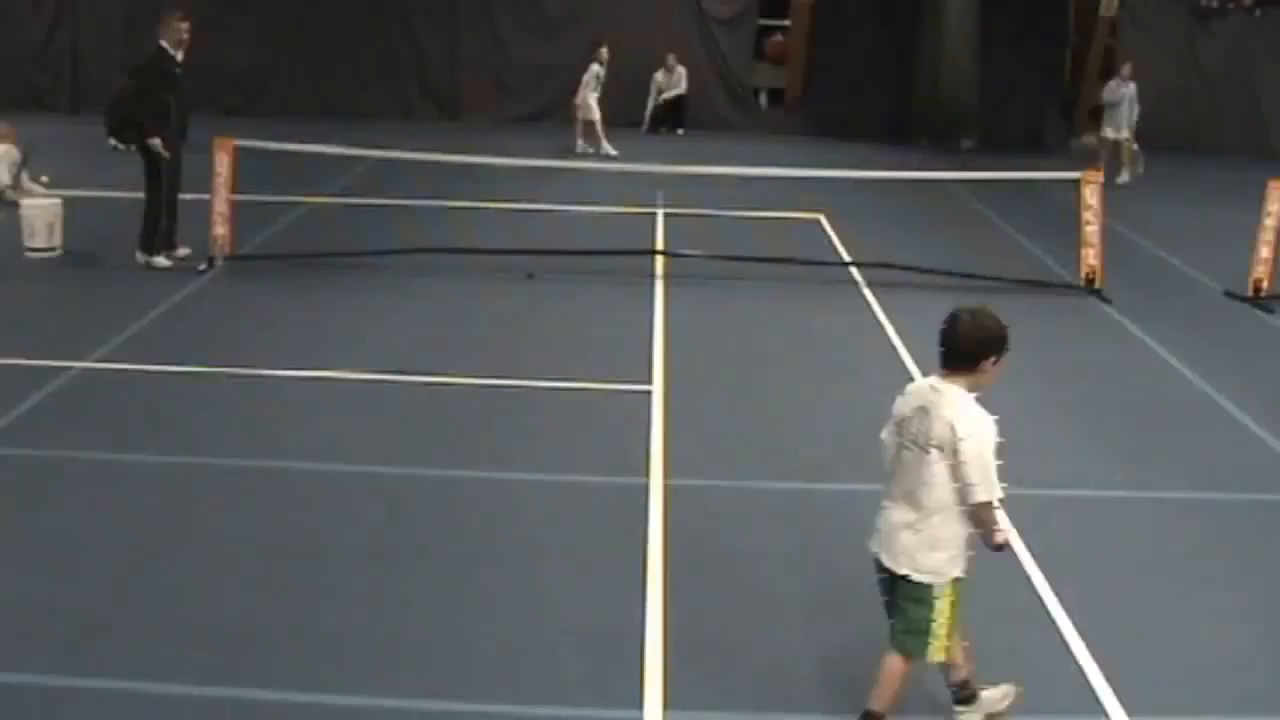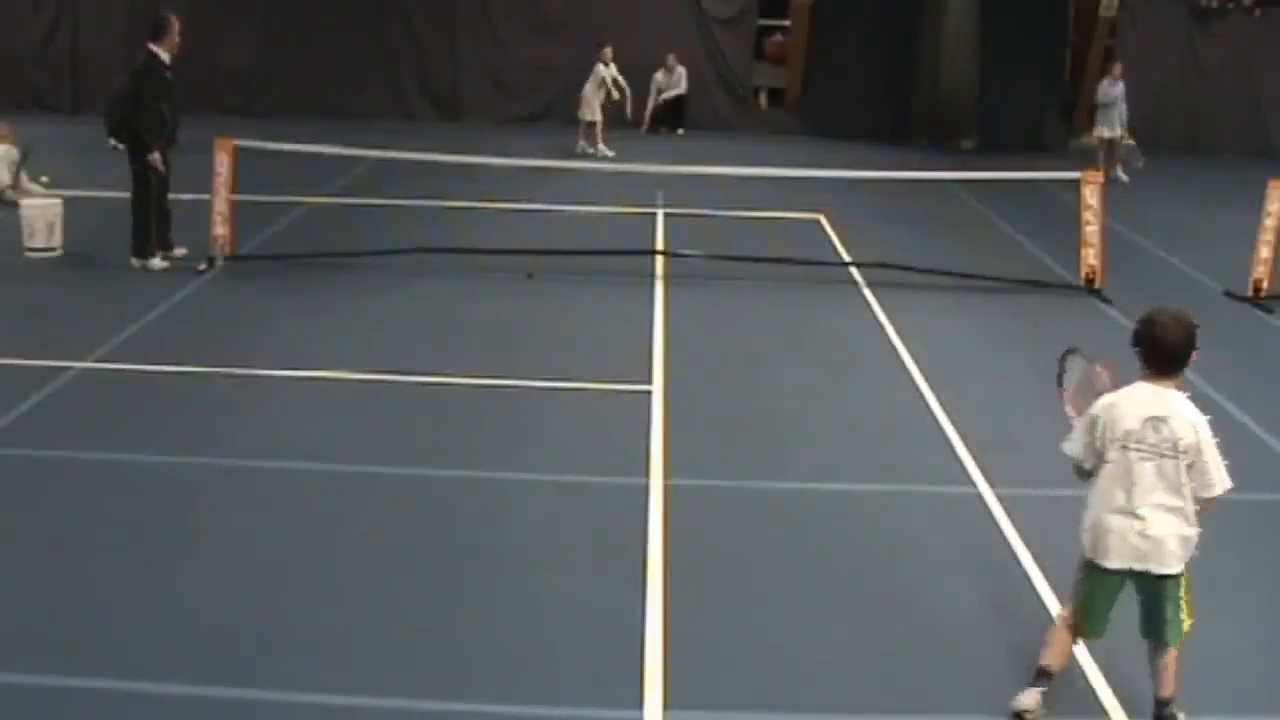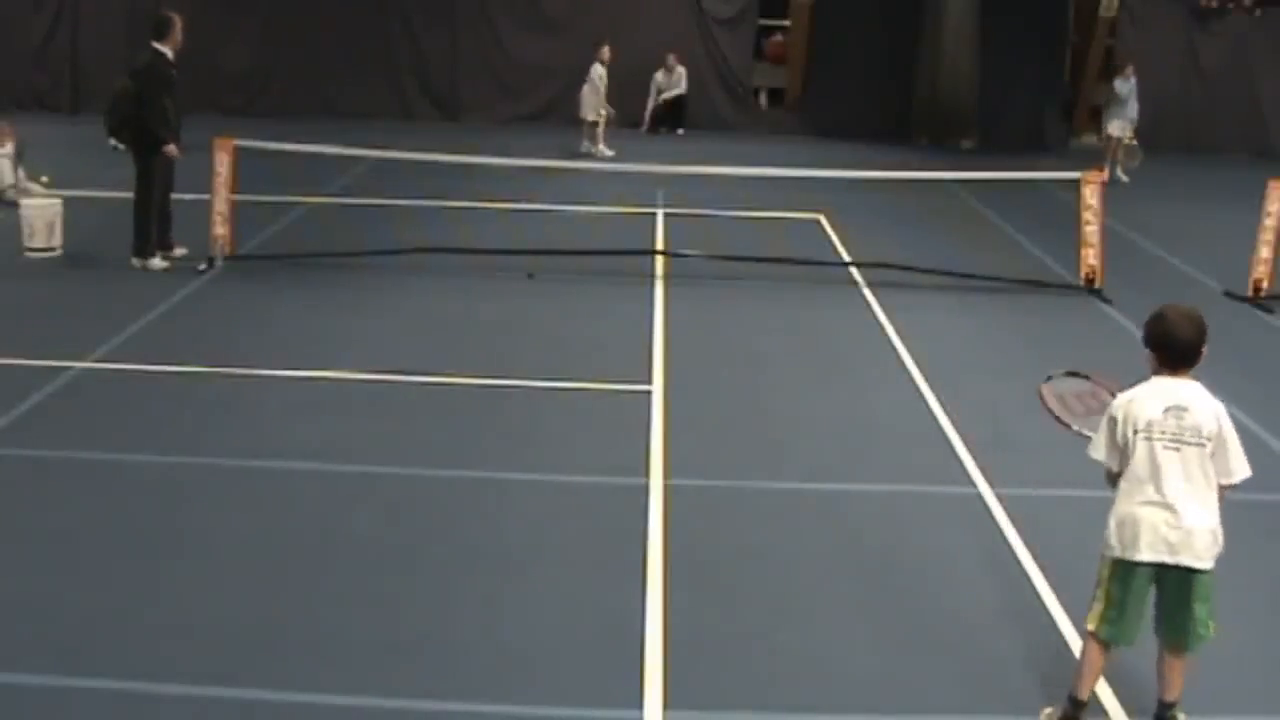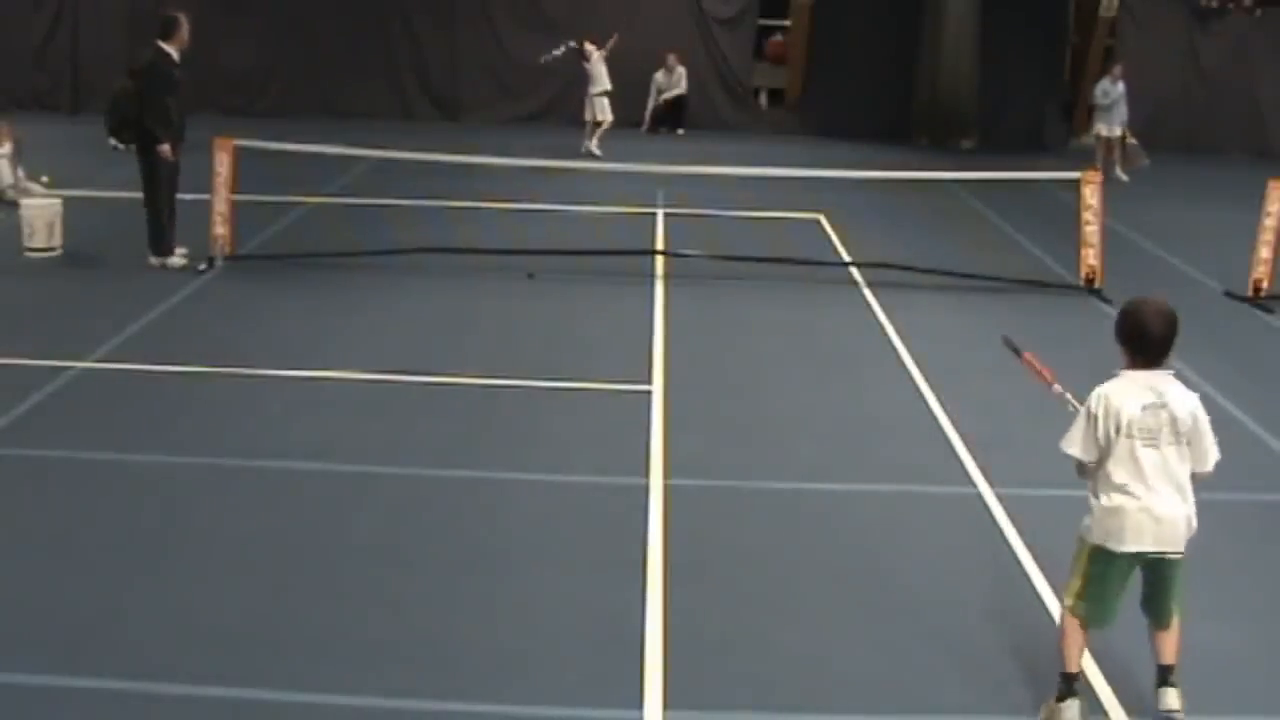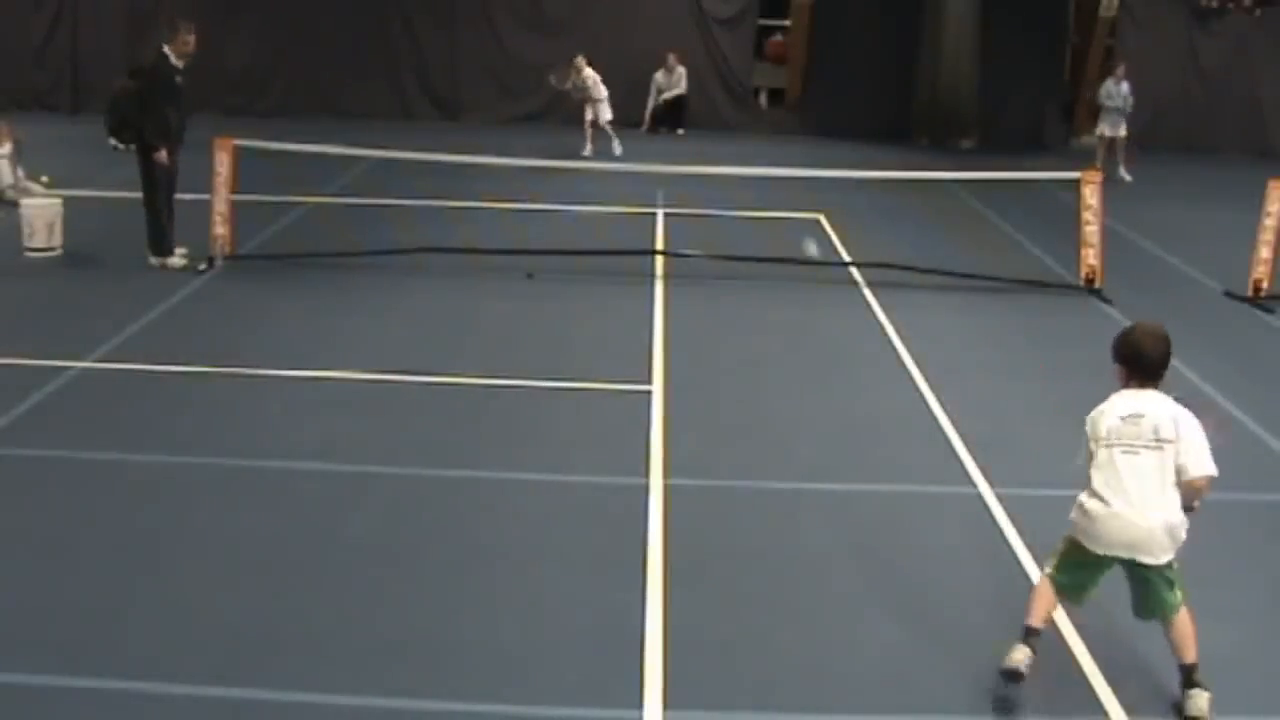
dt=0.7s
person 1, frame 1
left shoulder: (911, 395)
right shoulder: (972, 421)
right elbow: (979, 502)
right wrist: (994, 533)
left hip: (894, 536)
right hip: (931, 550)
left knee: (940, 626)
right knee: (910, 645)
person 1, frame 2
left shoulder: (1108, 407)
right shoulder: (1193, 421)
left elbow: (1083, 469)
right elbow: (1206, 497)
left hip: (1107, 535)
right hip: (1166, 544)
left knee: (1074, 620)
right knee: (1165, 635)
person 1, frame 3
left shoulder: (1127, 403)
right shoulder: (1213, 410)
left elbow: (1113, 476)
right elbow: (1224, 485)
left hip: (1134, 532)
right hip: (1193, 538)
left knee: (1102, 629)
right knee: (1177, 638)
person 1, frame 4
left shoulder: (1105, 397)
right shoulder: (1187, 401)
left elbow: (1085, 468)
right elbow: (1201, 473)
left hip: (1115, 523)
right hip: (1170, 525)
left knee: (1077, 610)
right knee: (1163, 613)
person 1, frame 5
left shoulder: (1101, 414)
right shoulder: (1181, 417)
right elbow: (1197, 483)
right wrist: (1183, 502)
left hip: (1097, 524)
right hip: (1155, 532)
left knee: (1054, 580)
right knee: (1172, 607)
left ankle: (1023, 650)
person 2, frame 1
left shoulder: (175, 61)
right shoulder: (153, 62)
right elbow: (134, 100)
right wrist: (149, 134)
left hip: (172, 138)
right hip: (157, 139)
left knee: (171, 193)
right knee: (159, 193)
left ankle: (167, 244)
right ankle: (148, 250)
person 2, frame 2
left shoulder: (160, 64)
right shoulder: (148, 68)
right elbow: (142, 112)
right wrist: (150, 148)
left hip: (159, 143)
right hip: (147, 147)
left knee: (160, 195)
right knee: (146, 197)
left ankle: (164, 244)
right ankle: (142, 254)
person 2, frame 3
left shoulder: (162, 62)
right shoulder: (152, 65)
right elbow: (150, 109)
left wrist: (170, 138)
right wrist: (166, 140)
left hip: (163, 141)
right hip: (151, 143)
left knee: (163, 194)
right knee: (148, 196)
left ankle: (163, 244)
right ankle: (143, 253)
person 2, frame 4
left shoulder: (168, 61)
right shoulder: (155, 64)
right elbow: (150, 106)
right wrist: (160, 140)
left hip: (169, 140)
right hip: (156, 143)
left knee: (168, 195)
right knee: (158, 196)
left ankle: (166, 245)
right ankle: (160, 252)
person 2, frame 5
left shoulder: (175, 66)
right shoulder: (157, 69)
right elbow: (149, 111)
left wrist: (175, 138)
right wrist: (156, 146)
left hip: (170, 142)
right hip: (155, 145)
left knee: (167, 195)
right knee: (157, 197)
left ankle: (166, 244)
right ankle: (160, 252)
